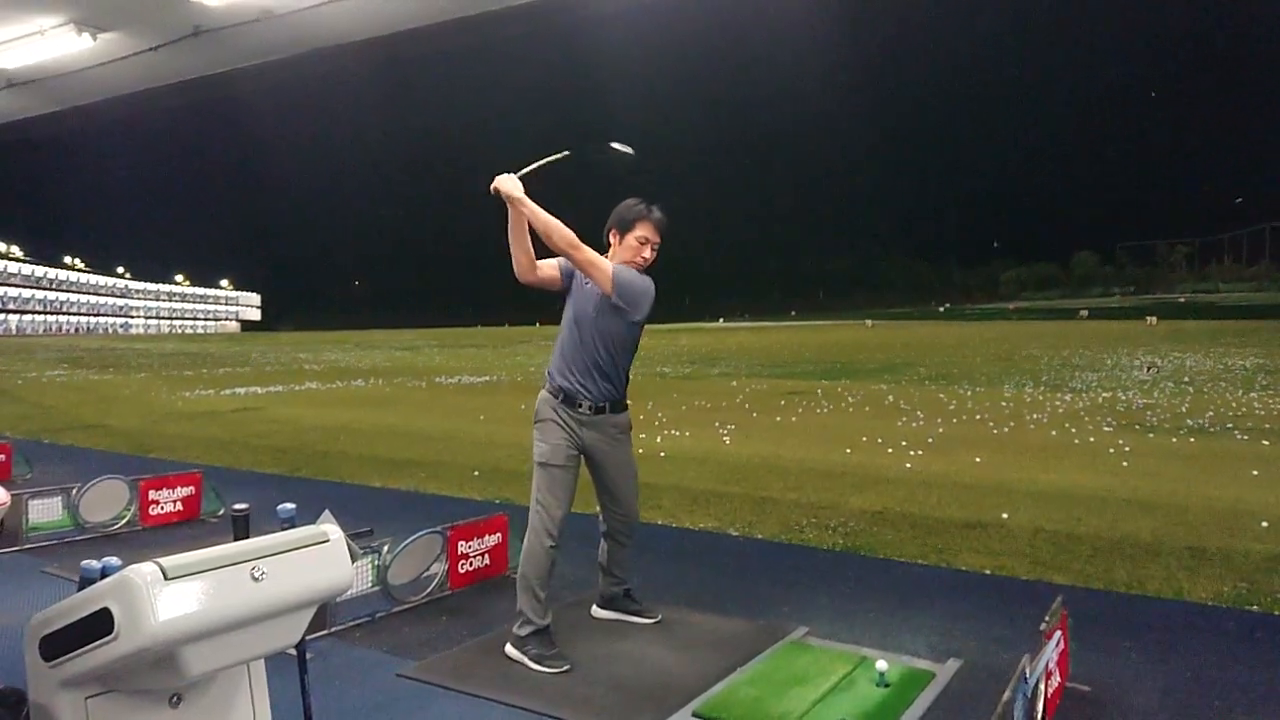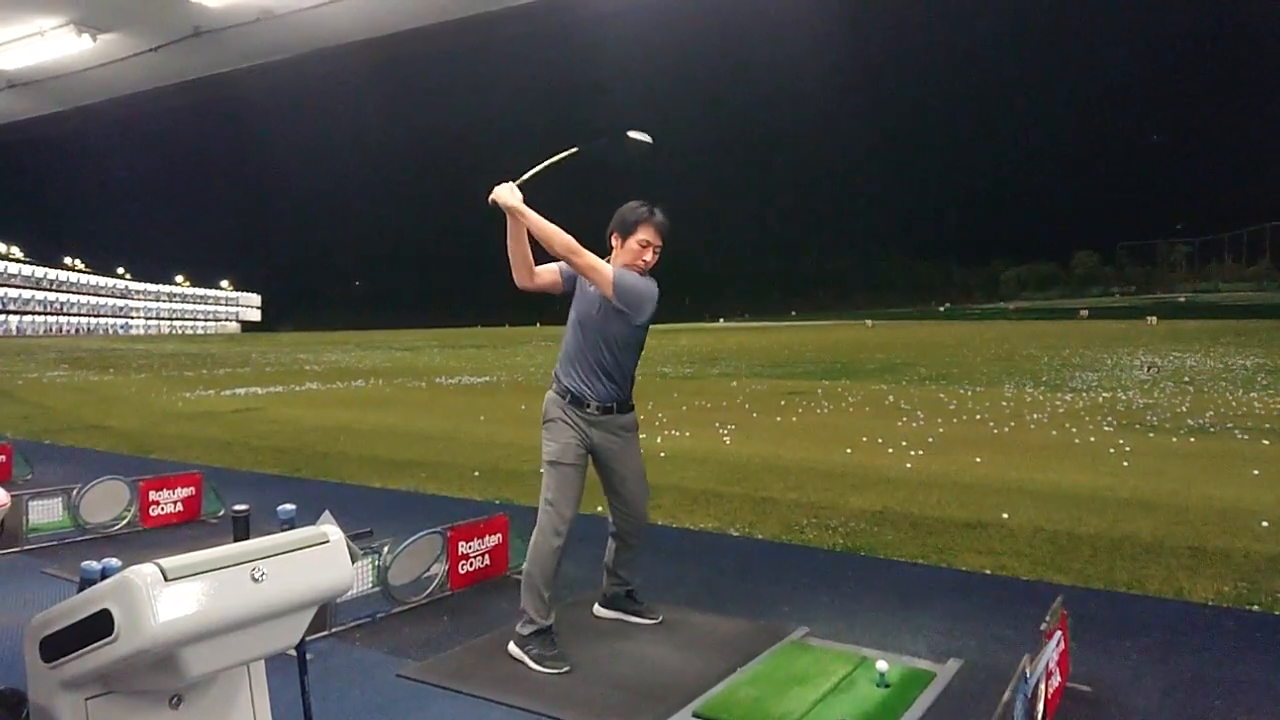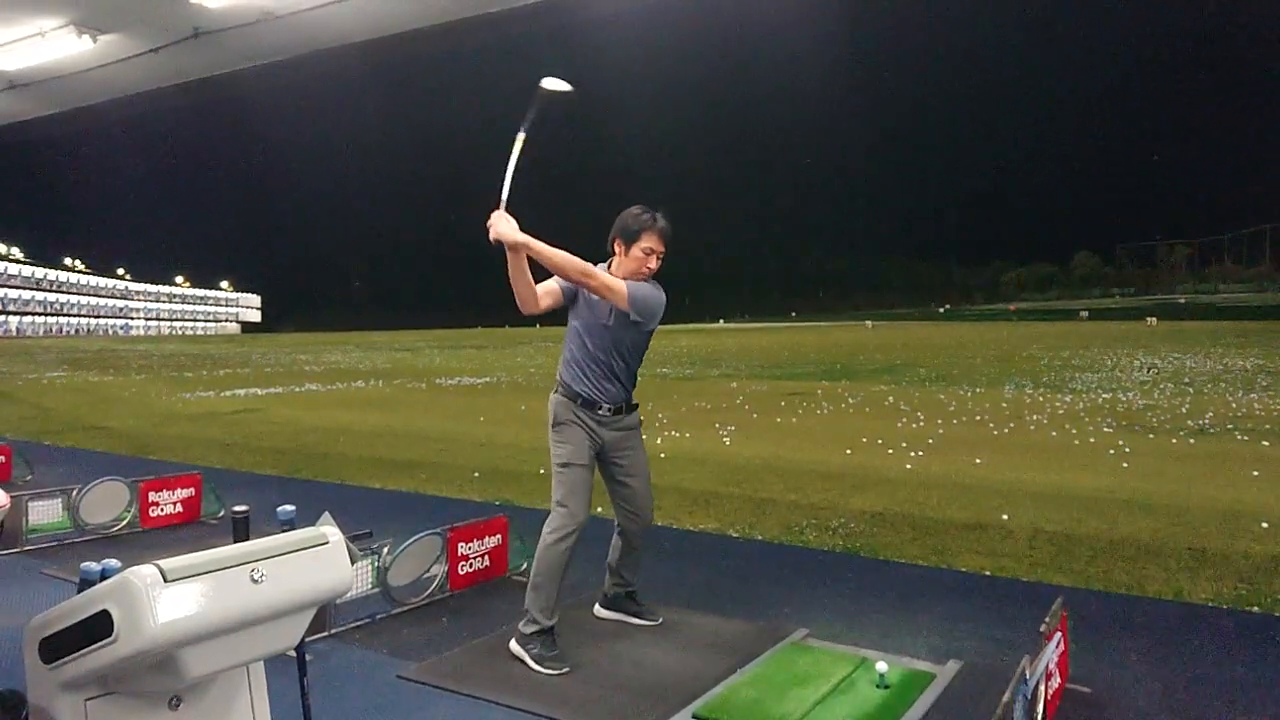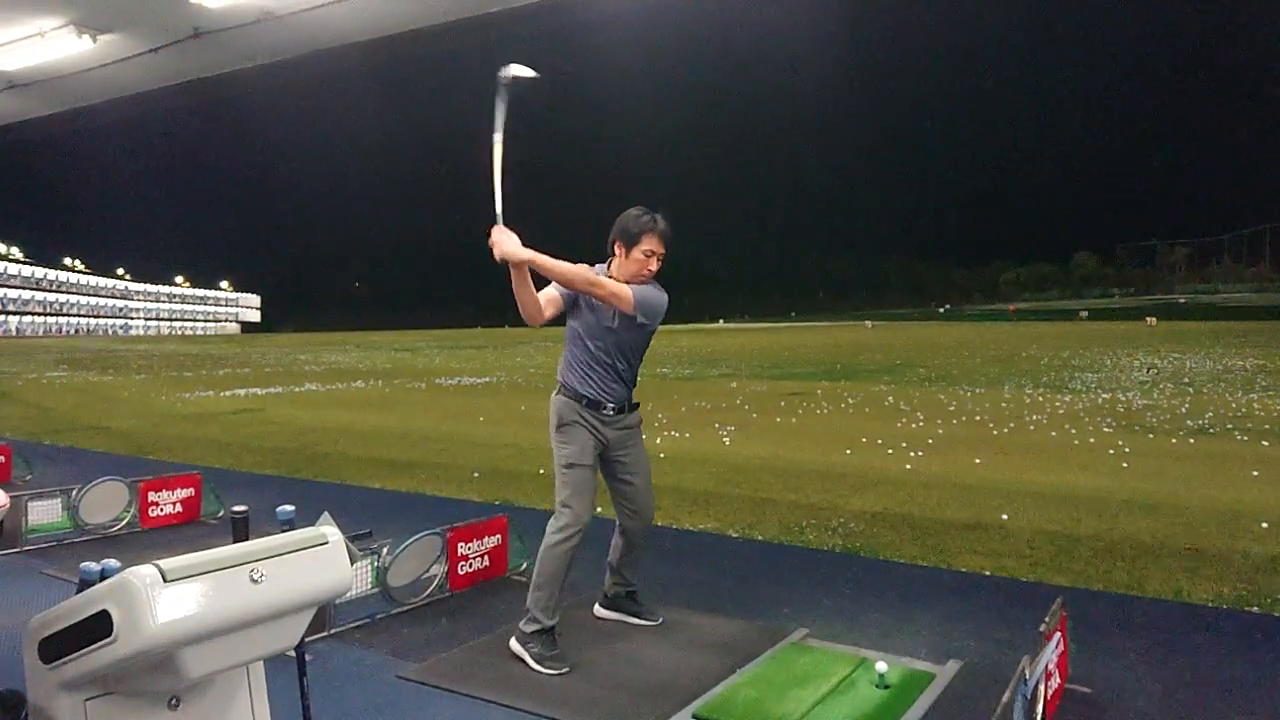
dt=0.5s
person 1, frame 1
left shoulder: (640, 289)
right shoulder: (580, 272)
left elbow: (571, 246)
right elbow: (528, 272)
left wrist: (521, 198)
right wrist: (513, 208)
left hip: (610, 419)
right hip: (559, 411)
left knee: (623, 515)
right knee: (547, 521)
left ankle: (612, 596)
right ankle: (527, 633)
person 1, frame 2
left shoulder: (644, 291)
right shoulder: (583, 274)
left elbow: (572, 252)
right elbow: (527, 278)
left wrist: (520, 206)
right wrist: (513, 215)
left hip: (617, 419)
right hip: (568, 412)
left knee: (633, 515)
right knee: (556, 519)
left ankle: (615, 595)
right ankle: (531, 631)
person 1, frame 3
left shoulder: (651, 298)
right shoulder: (579, 279)
left elbow: (587, 277)
right elbow: (531, 303)
left wrist: (522, 238)
right wrist: (511, 248)
left hip: (622, 420)
right hip: (575, 414)
left knee: (638, 514)
right knee: (569, 517)
left ankle: (617, 596)
right ankle: (532, 631)
person 1, frame 4
left shoulder: (654, 299)
right shoulder: (579, 279)
left elbow: (595, 288)
right elbow: (535, 314)
left wrist: (526, 255)
right wrist: (516, 264)
left hip: (623, 419)
right hip: (577, 413)
left knee: (639, 514)
right knee: (573, 516)
left ankle: (616, 596)
right ankle: (533, 631)
